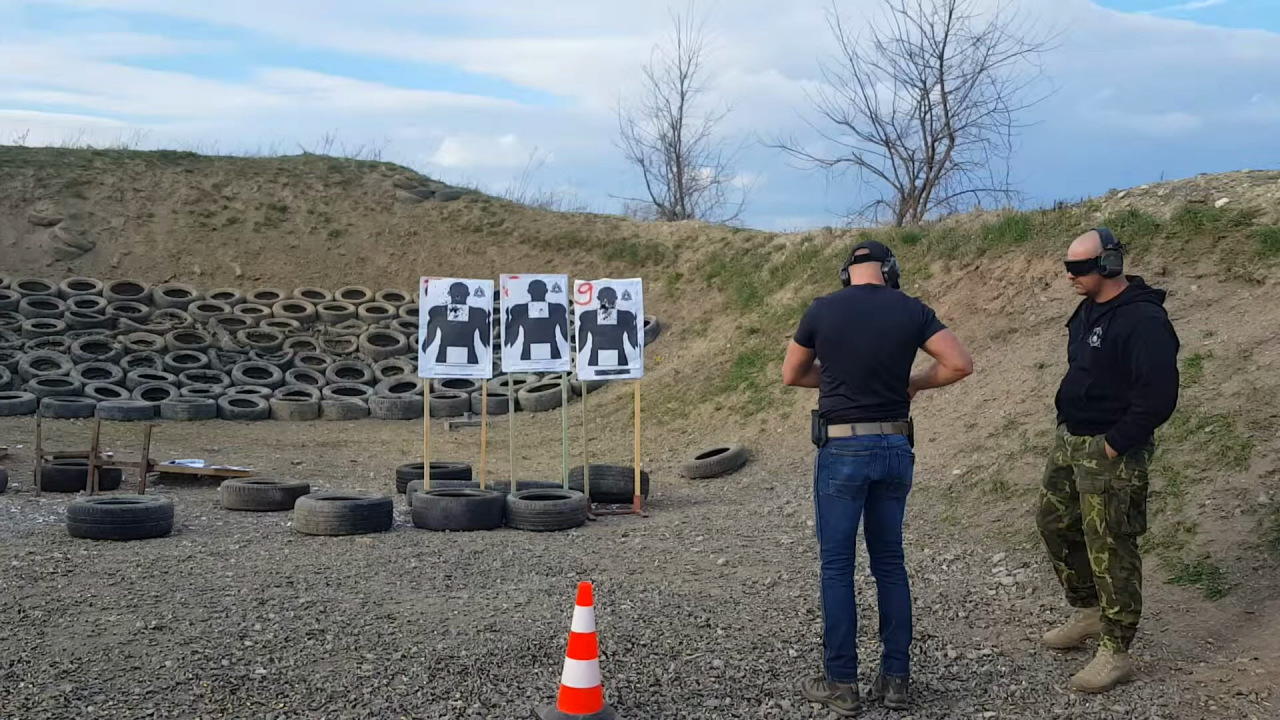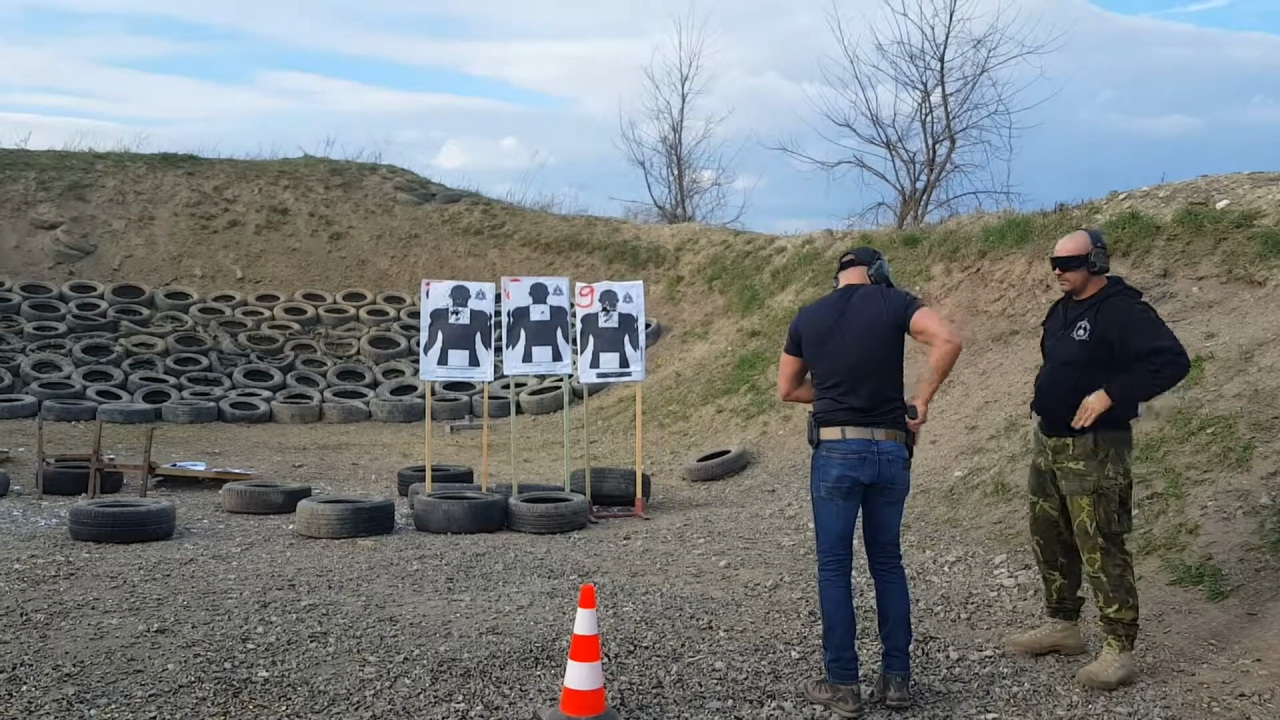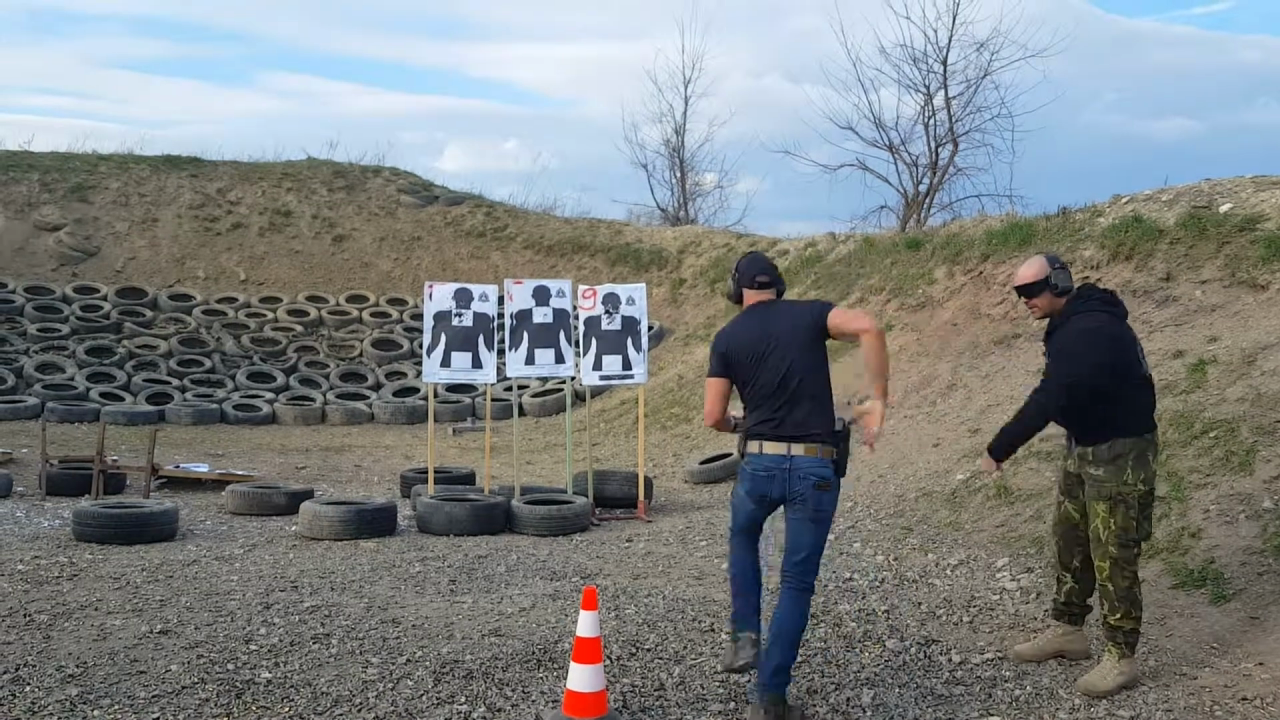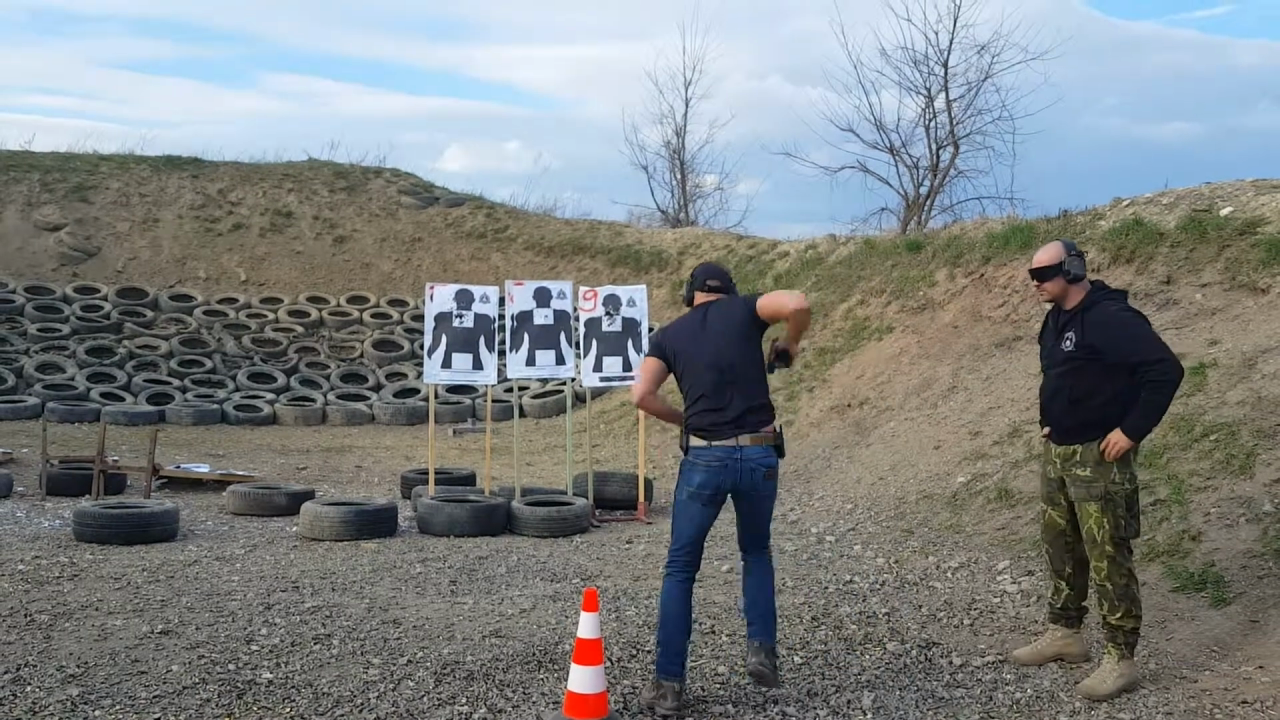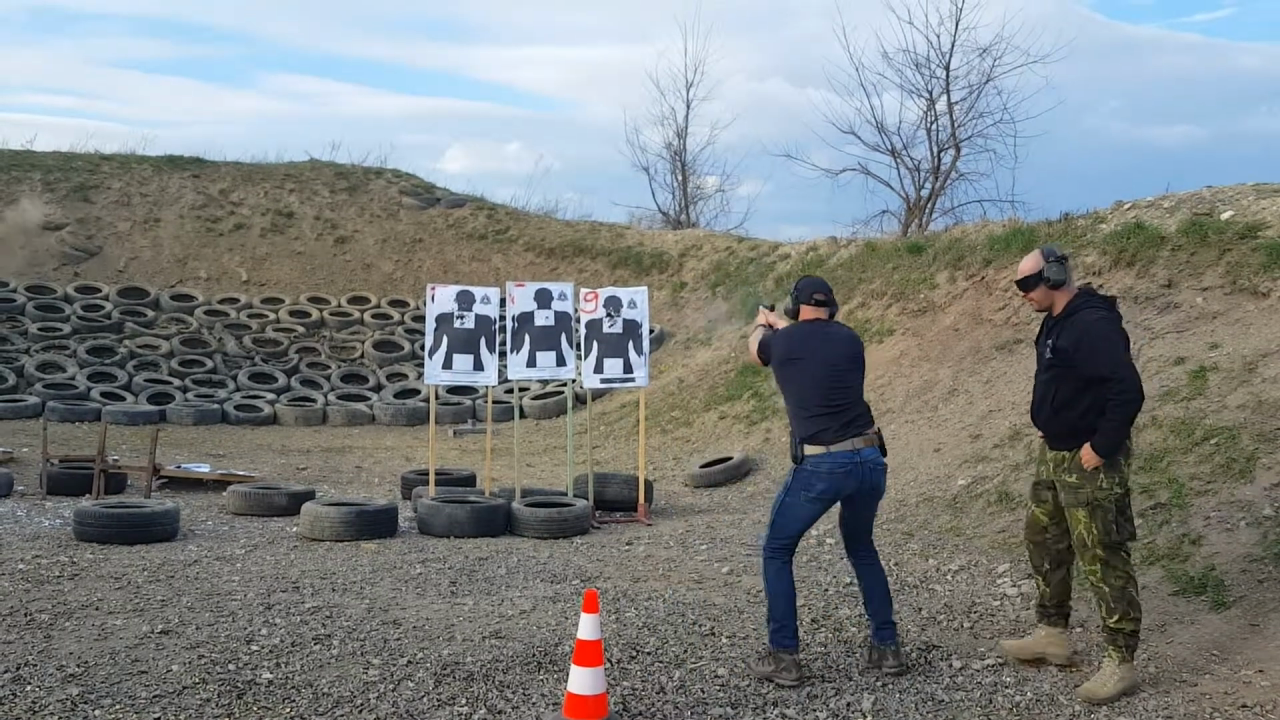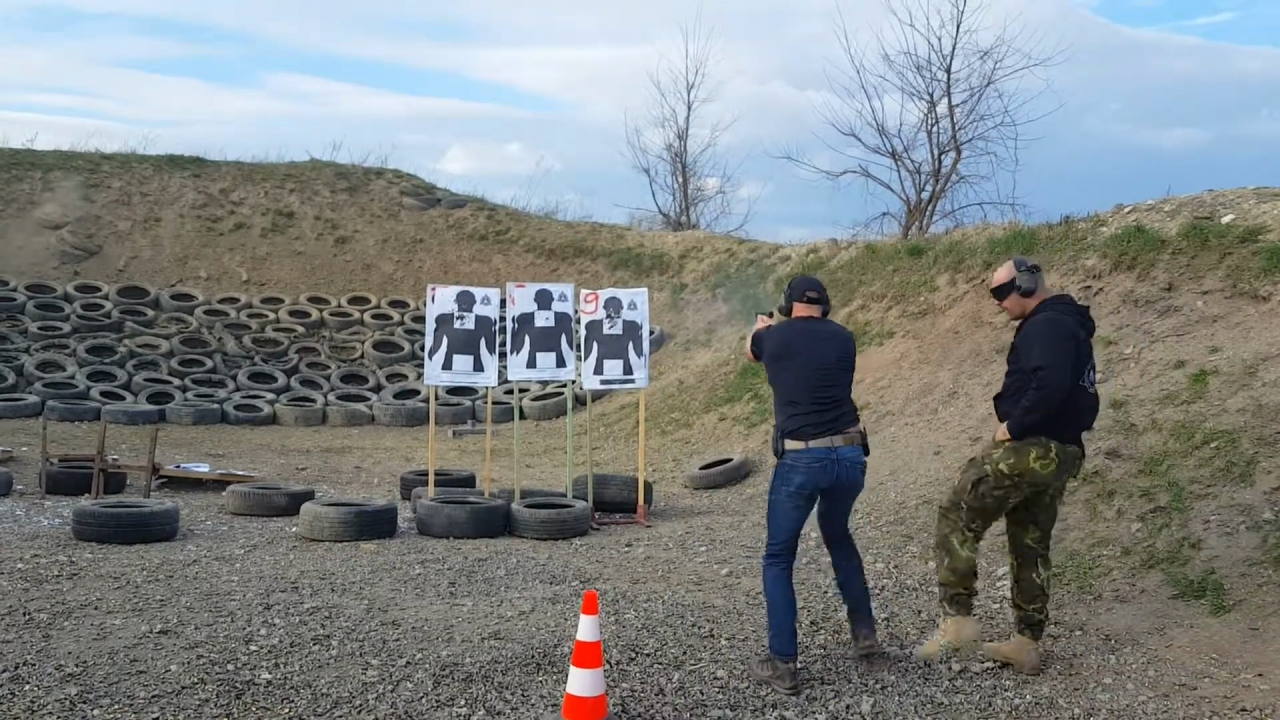
dt=0.7s
person 1, frame 1
left shoulder: (1144, 320)
right shoulder: (1089, 311)
left elbow: (1159, 397)
left wrist: (1115, 443)
left hip: (1112, 451)
right hip: (1069, 439)
left knee: (1111, 550)
right knee: (1055, 524)
left ankle: (1115, 653)
right ankle: (1088, 612)
person 1, frame 2
left shoulder: (1124, 313)
right shoulder: (1061, 311)
left elbow: (1170, 362)
left wrist: (1111, 394)
right wrist: (1043, 410)
left hip: (1093, 447)
right hip: (1048, 443)
left knee: (1100, 548)
right knee: (1049, 540)
left ankle: (1119, 651)
right ankle: (1062, 626)
person 1, frame 3
left shoulder: (1087, 332)
right shoulder: (1071, 322)
left elbow: (1048, 398)
left wrist: (998, 450)
left hip: (1121, 452)
right hip: (1086, 447)
left knee: (1112, 556)
right knee: (1070, 543)
left ankle: (1122, 659)
right ankle: (1068, 630)
person 1, frame 4
left shoulder: (1111, 319)
right shoulder: (1056, 318)
left elbow: (1165, 371)
left wrist: (1132, 430)
left hip: (1099, 455)
right hip: (1058, 451)
left knee: (1107, 556)
right knee: (1059, 545)
left ankle: (1121, 660)
right ankle: (1064, 633)
person 1, frame 5
left shoulder: (1094, 326)
right shoulder: (1061, 323)
left elbow: (1128, 393)
left wrist: (1101, 447)
left hip: (1091, 462)
right hip: (1059, 455)
left knee: (1104, 559)
right knee: (1044, 542)
left ankle: (1121, 664)
right ankle: (1051, 634)
person 1, frame 6
left shoulder: (1043, 326)
right shoulder: (1070, 325)
left elbow: (1049, 383)
right elbow: (1070, 386)
left wrist: (1013, 425)
left hip: (1029, 447)
right hip: (1064, 452)
left knee: (957, 516)
right knee: (1030, 546)
left ankle: (958, 619)
right ankle: (1025, 642)
person 2, frame 1
left shoulder: (822, 310)
right shoulder: (910, 310)
left elbow: (791, 375)
right elbow: (960, 363)
right wrist: (910, 383)
left hip: (843, 450)
right hip: (895, 448)
left knee: (837, 566)
right knee: (889, 562)
right ankle: (895, 677)
person 2, frame 2
left shoulder: (807, 317)
right shoulder: (894, 303)
left elbow: (788, 388)
right elbow: (949, 339)
right wrist: (923, 398)
left hip: (836, 453)
right hip: (890, 451)
left knee: (834, 568)
right knee: (887, 563)
right ankle: (896, 677)
person 2, frame 3
left shoulder: (728, 338)
right shoulder: (810, 312)
left elbow: (714, 417)
right elbow: (871, 329)
right wrist: (879, 400)
left hip: (762, 464)
right hip: (815, 468)
left knee: (743, 539)
right knee: (797, 584)
left ankle: (743, 638)
person 2, frame 4
left shoulder: (669, 335)
right shoulder: (744, 310)
left elbow: (641, 394)
right elbow: (797, 304)
right wrist: (790, 344)
left hip: (704, 459)
right hip: (759, 456)
left knee: (681, 570)
right knee: (756, 554)
right ankle: (761, 648)
person 2, frame 5
left shoulder: (780, 342)
right shoulder: (850, 339)
left elbow: (755, 348)
left wrist: (763, 323)
left hip: (820, 465)
right hip: (869, 459)
left knee: (777, 552)
right knee: (861, 548)
left ankle: (784, 656)
right ankle: (886, 646)
person 2, frame 6
left shoulder: (771, 338)
right shoulder: (844, 338)
left elbow: (752, 350)
left hip: (800, 460)
right hip: (849, 456)
left knee: (778, 560)
right knee: (838, 539)
left ankle: (782, 663)
right ankle: (863, 628)
